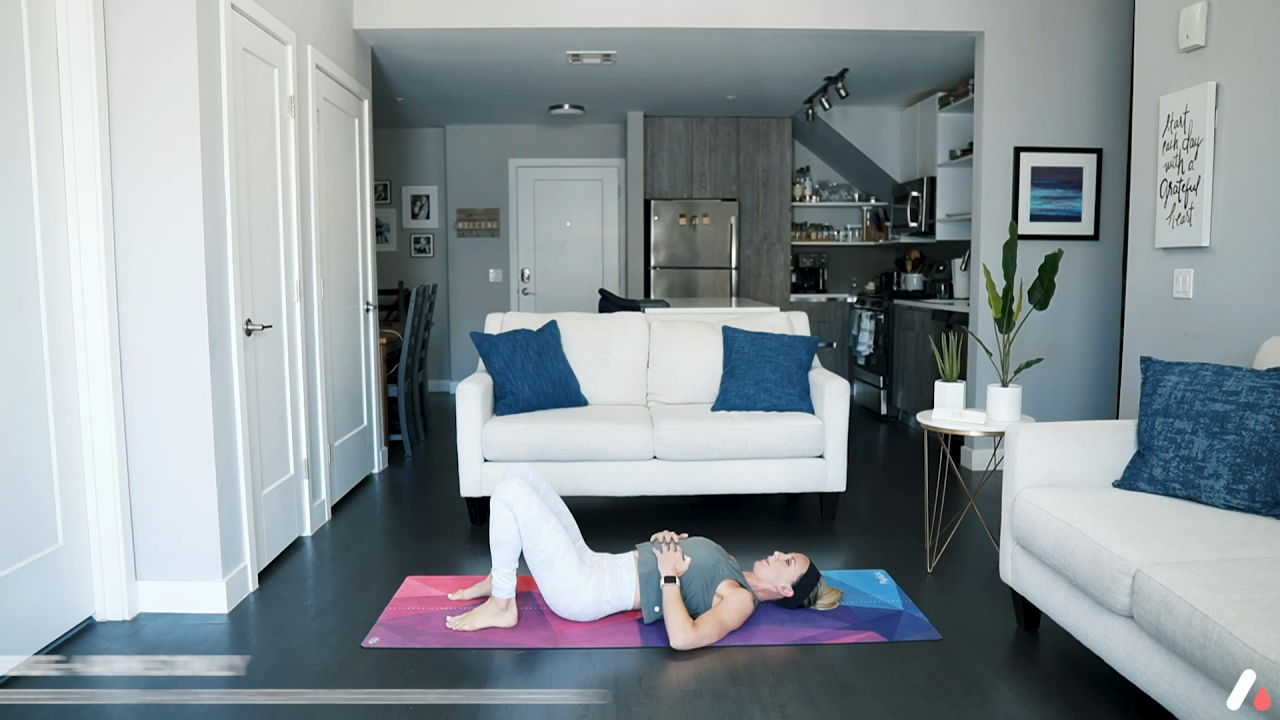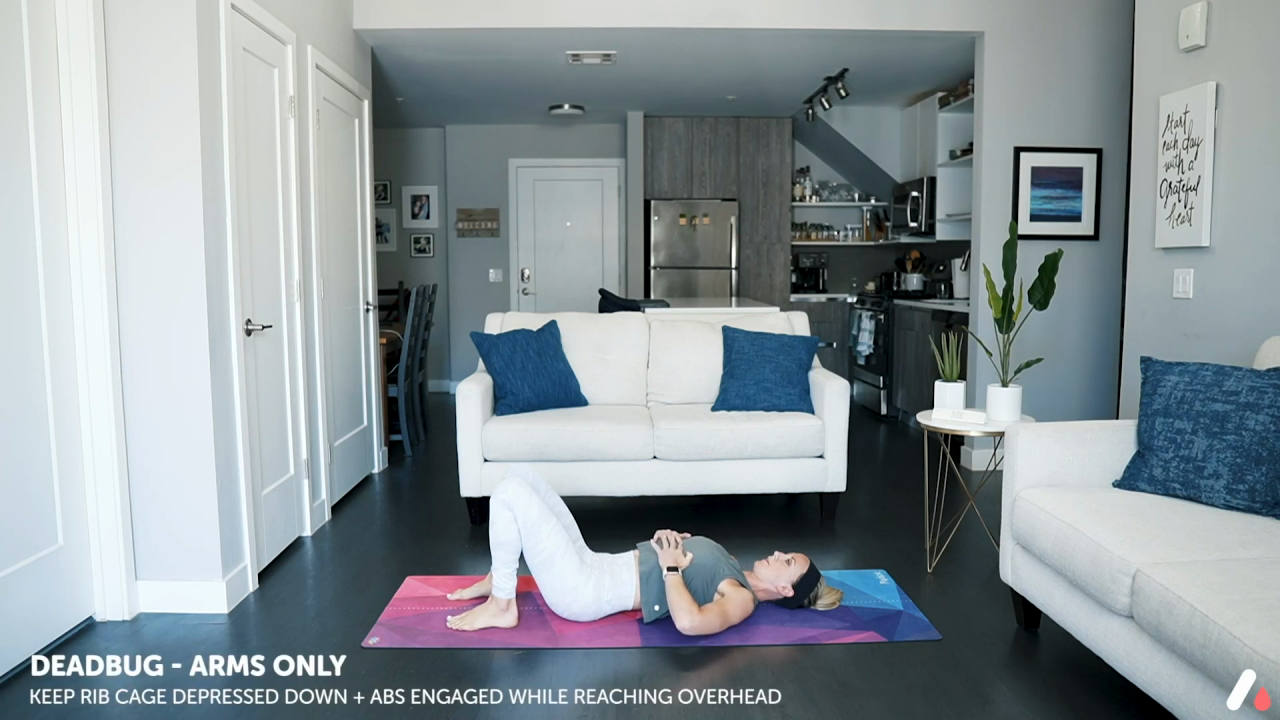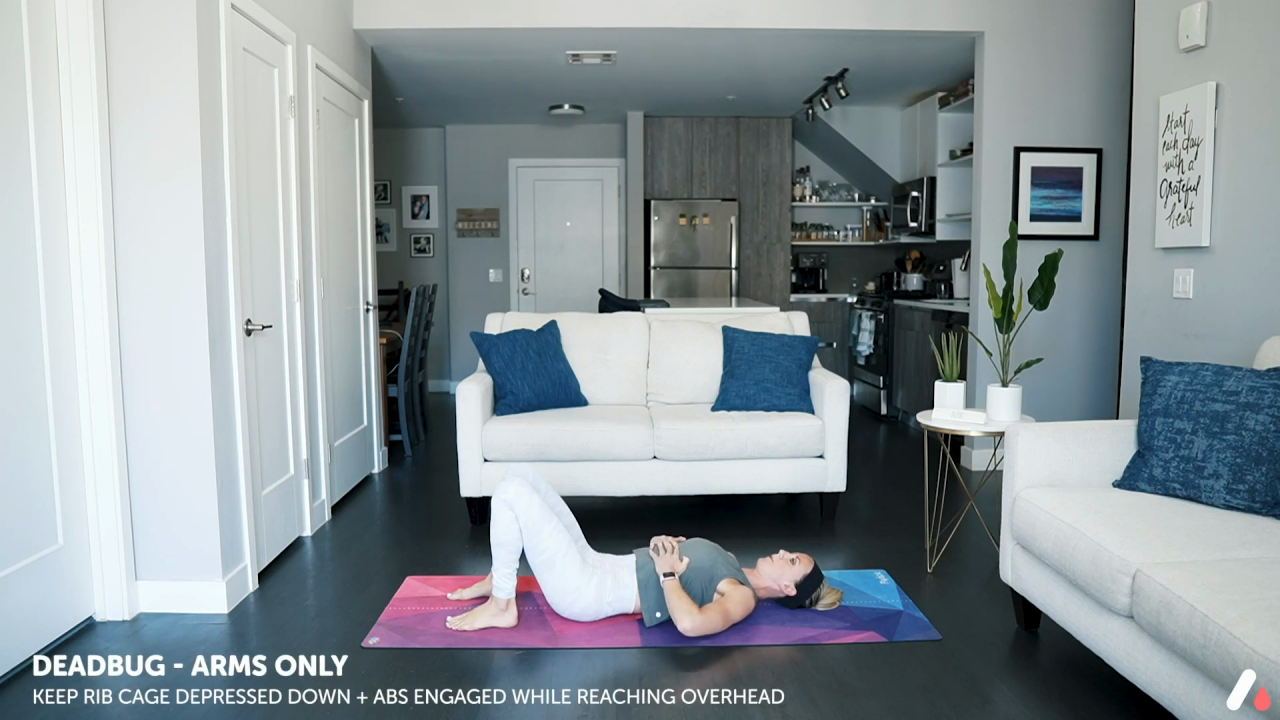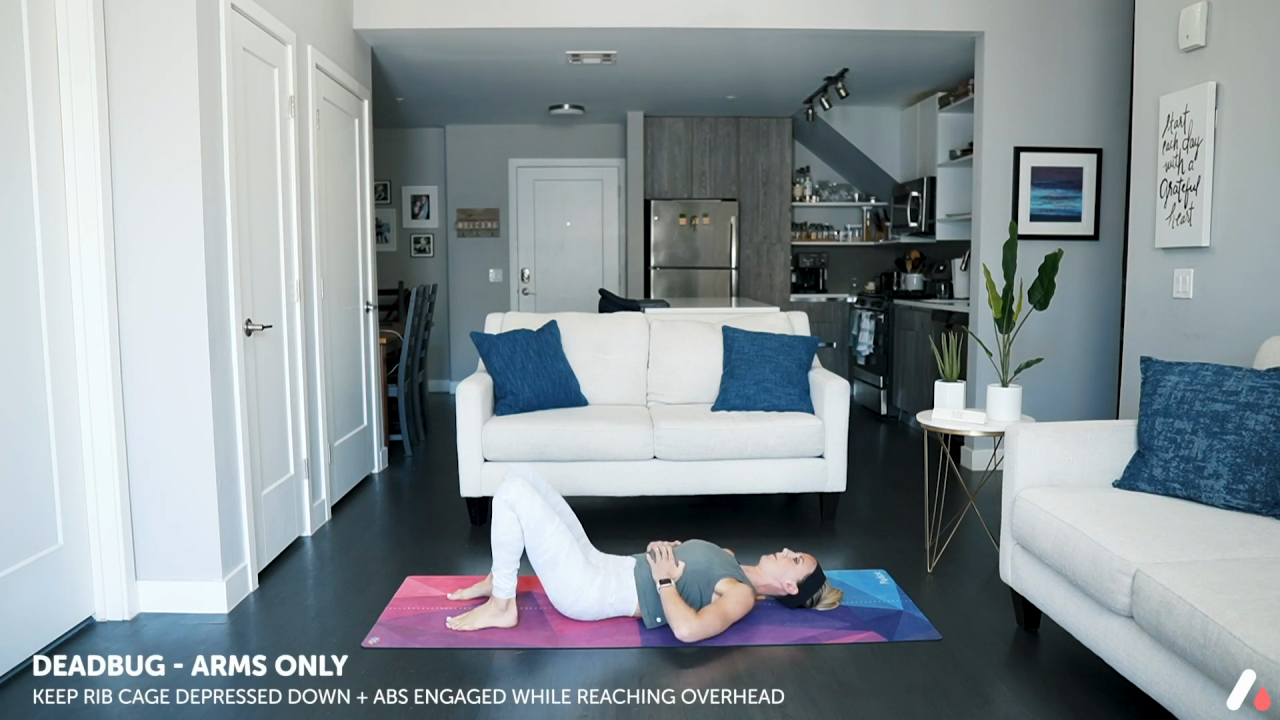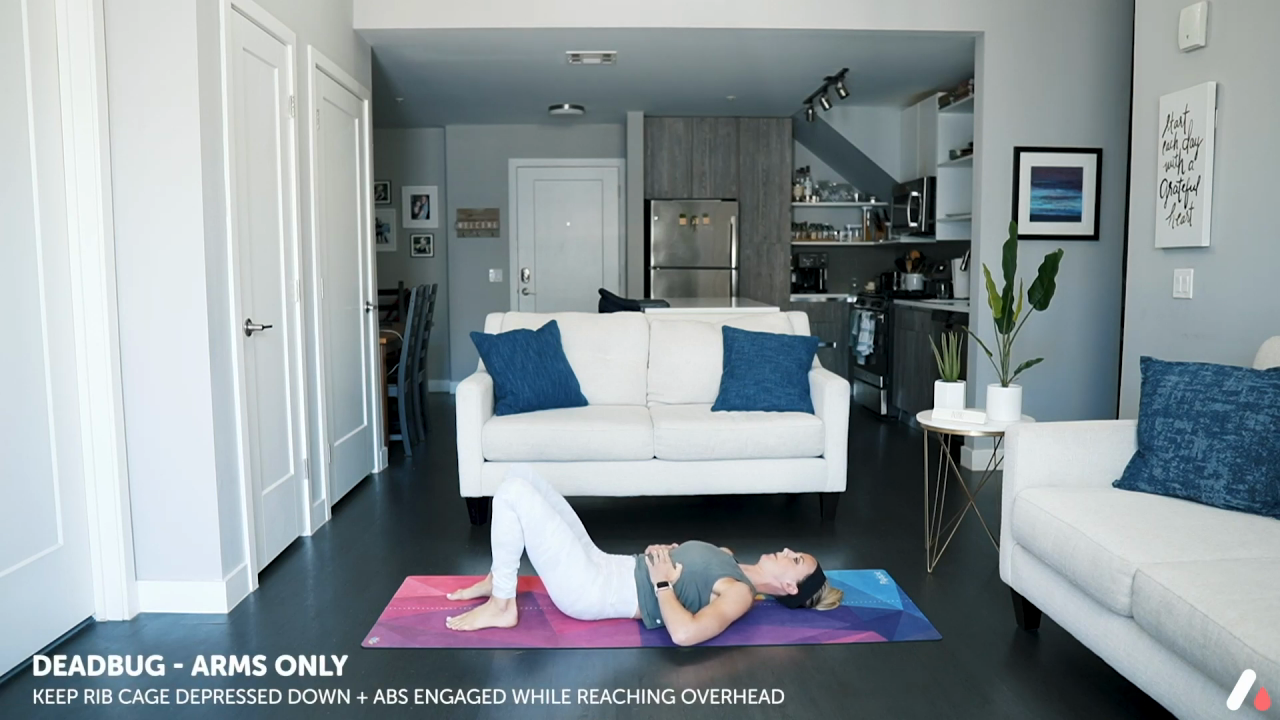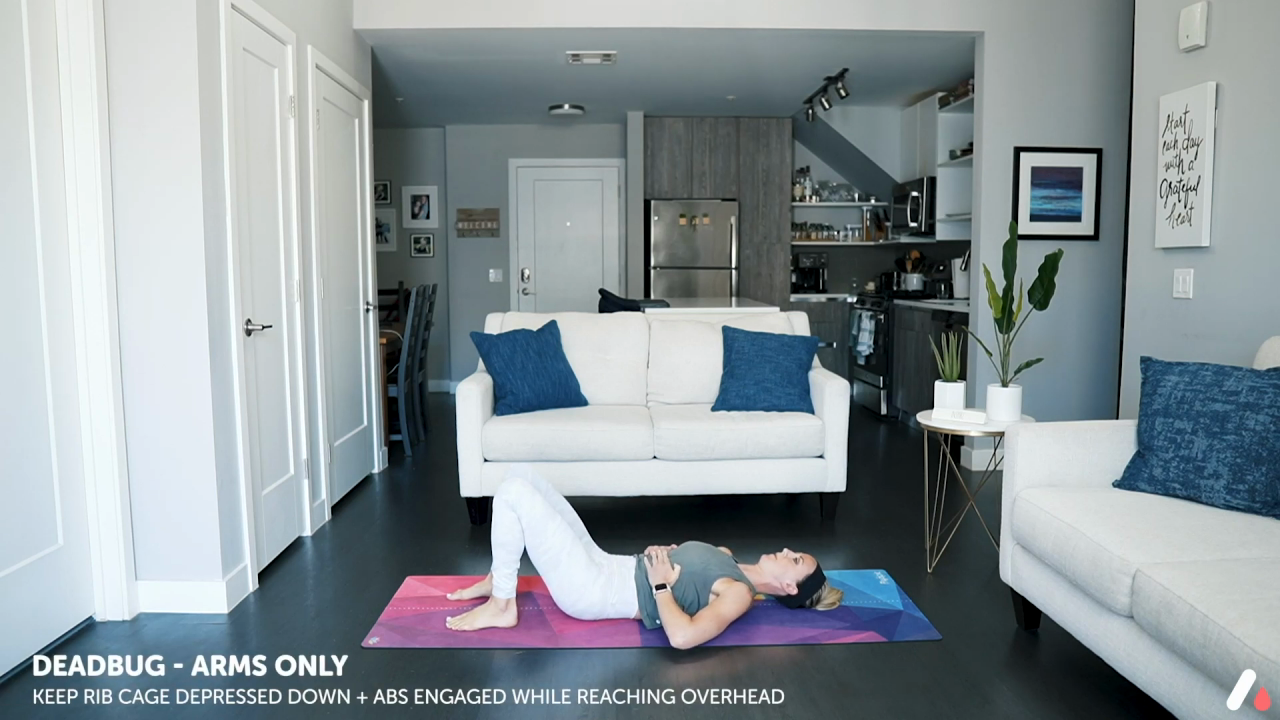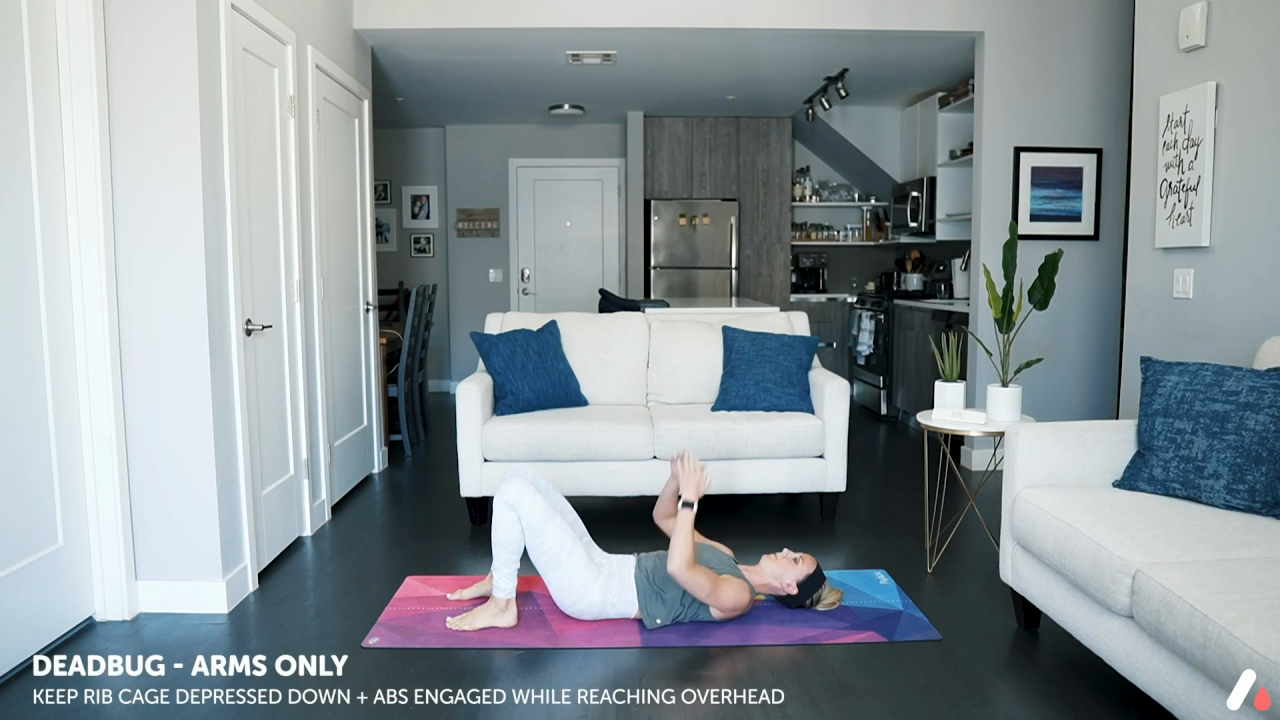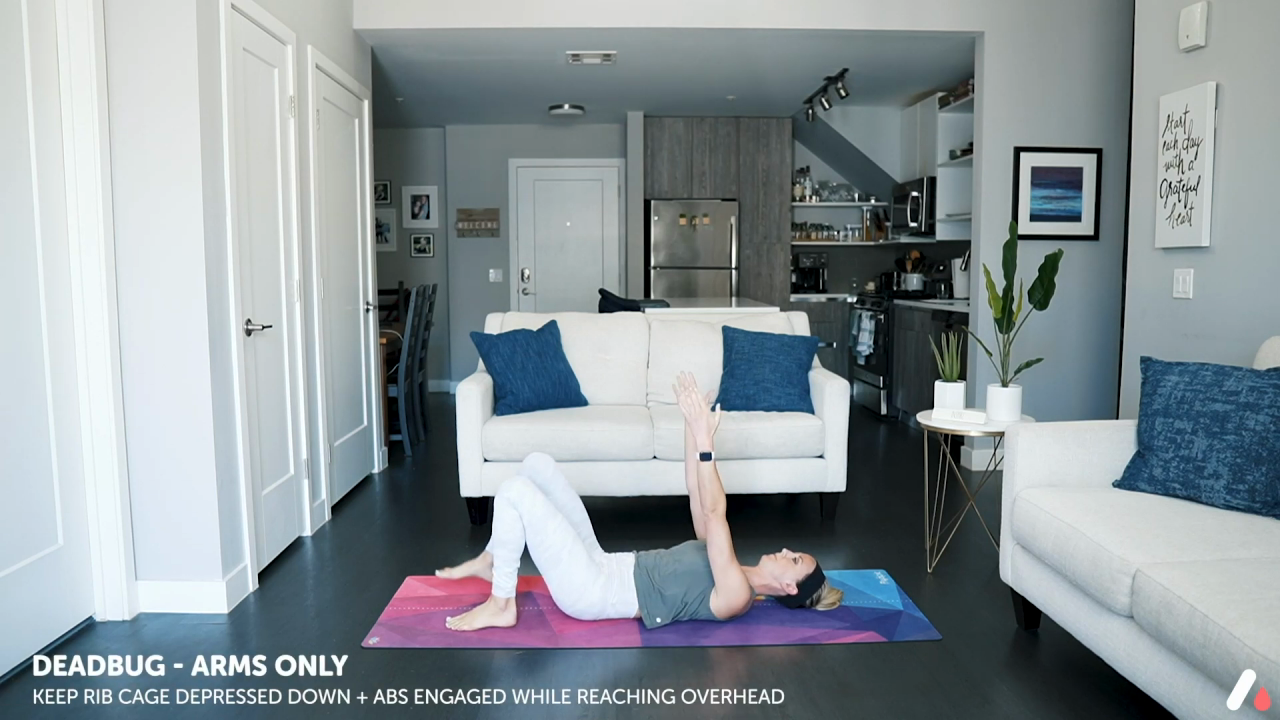
dt=0.5s
person 1, frame 1
left shoulder: (740, 600)
right shoulder: (733, 575)
left elbow: (682, 639)
left wrist: (669, 575)
right wrist: (666, 542)
left hip: (580, 591)
right hip: (591, 567)
left knee: (510, 492)
right knee: (521, 472)
left ankle: (501, 606)
right ankle: (498, 579)
person 1, frame 2
left shoulder: (741, 599)
right shoulder: (733, 572)
left elbow: (688, 621)
left wrist: (671, 566)
right wrist: (669, 539)
left hip: (580, 591)
right hip: (592, 566)
left knee: (509, 492)
right knee: (521, 473)
left ankle: (501, 607)
right ankle: (498, 579)
person 1, frame 3
left shoulder: (742, 598)
right shoulder: (734, 574)
left elbow: (690, 623)
left wrist: (668, 573)
right wrist: (667, 546)
left hip: (583, 592)
right hip: (594, 567)
left knee: (511, 492)
right knee: (521, 473)
left ankle: (501, 607)
right ankle: (497, 580)
person 1, frame 4
left shoulder: (741, 595)
right shoulder: (734, 572)
left elbow: (686, 629)
left wrist: (664, 578)
right wrist: (666, 549)
left hip: (585, 591)
right hip: (599, 566)
left knee: (512, 493)
right knee: (521, 473)
left ankle: (501, 606)
right ankle: (497, 579)
person 1, frame 5
left shoulder: (740, 594)
right shoulder: (732, 568)
left elbow: (684, 632)
left wrist: (662, 581)
right wrist: (666, 553)
left hip: (586, 590)
right hip: (600, 567)
left knee: (513, 491)
right knee: (521, 474)
left ankle: (502, 605)
right ankle: (498, 579)
person 1, frame 6
left shoulder: (739, 594)
right shoulder: (730, 564)
left elbow: (682, 637)
left wrist: (661, 584)
right wrist: (663, 554)
left hip: (589, 591)
right hip: (602, 566)
left knee: (514, 492)
right knee: (522, 474)
left ankle: (502, 605)
right ankle: (497, 579)
person 1, frame 7
left shoulder: (736, 597)
right shoulder: (724, 557)
left elbow: (679, 566)
right elbow: (662, 518)
left wrist: (690, 498)
right wrist: (677, 481)
left hip: (591, 591)
right hip: (602, 570)
left knee: (514, 493)
right knee: (522, 475)
left ankle: (502, 607)
right ankle: (498, 581)
person 1, frame 8
left shoulder: (736, 595)
right shoulder: (729, 566)
left elbow: (714, 513)
right elbow: (698, 495)
left wrist: (704, 441)
right wrist: (692, 423)
left hip: (587, 591)
right hip: (601, 570)
left knee: (516, 491)
right knee: (537, 464)
left ankle: (500, 605)
right ankle: (492, 560)
